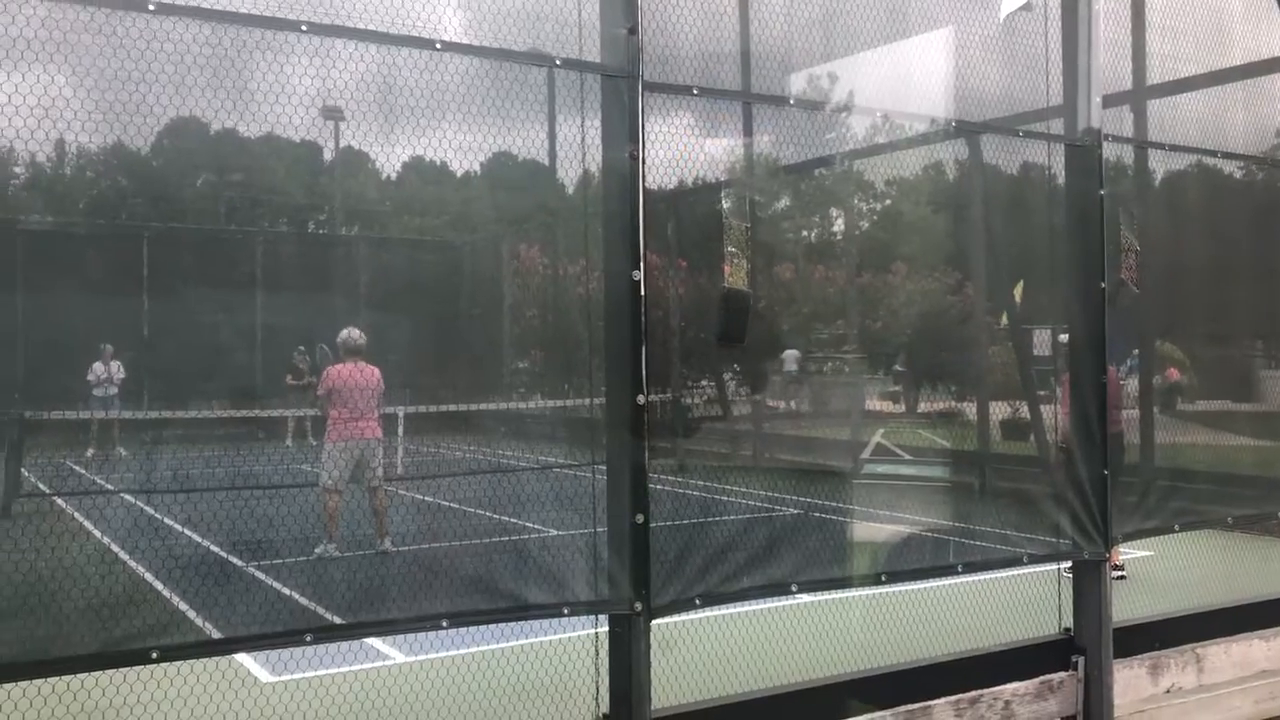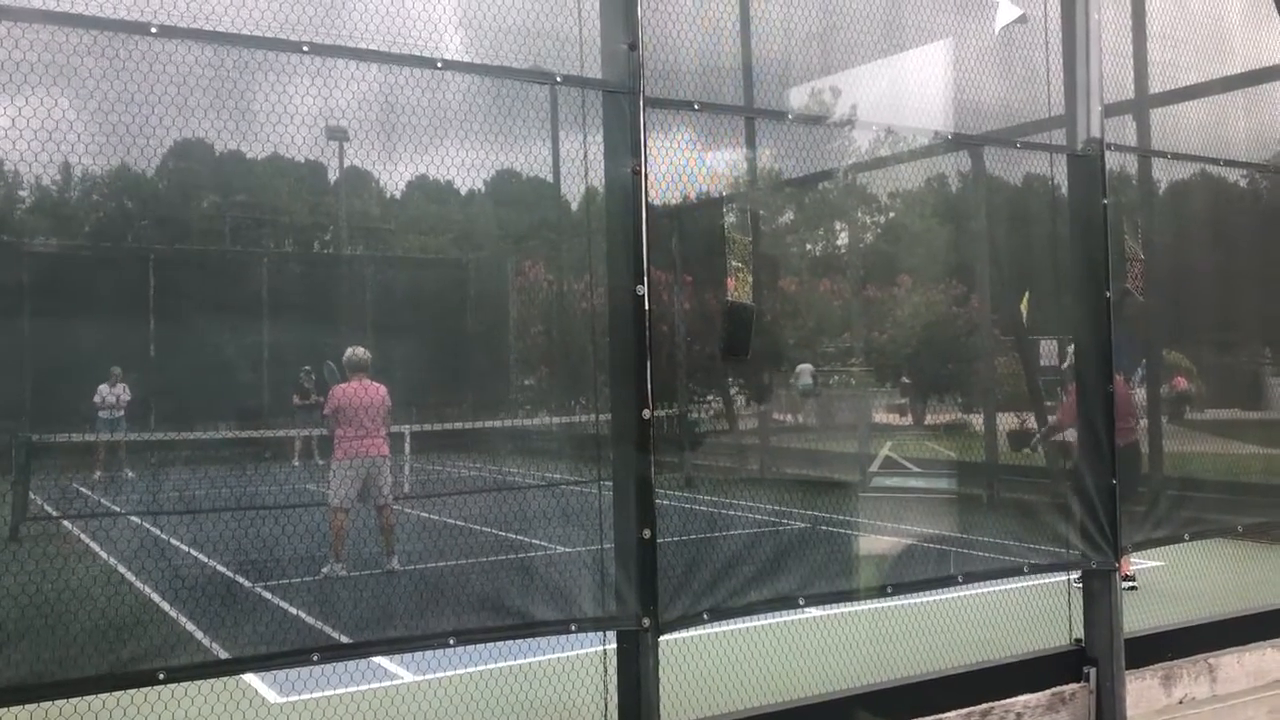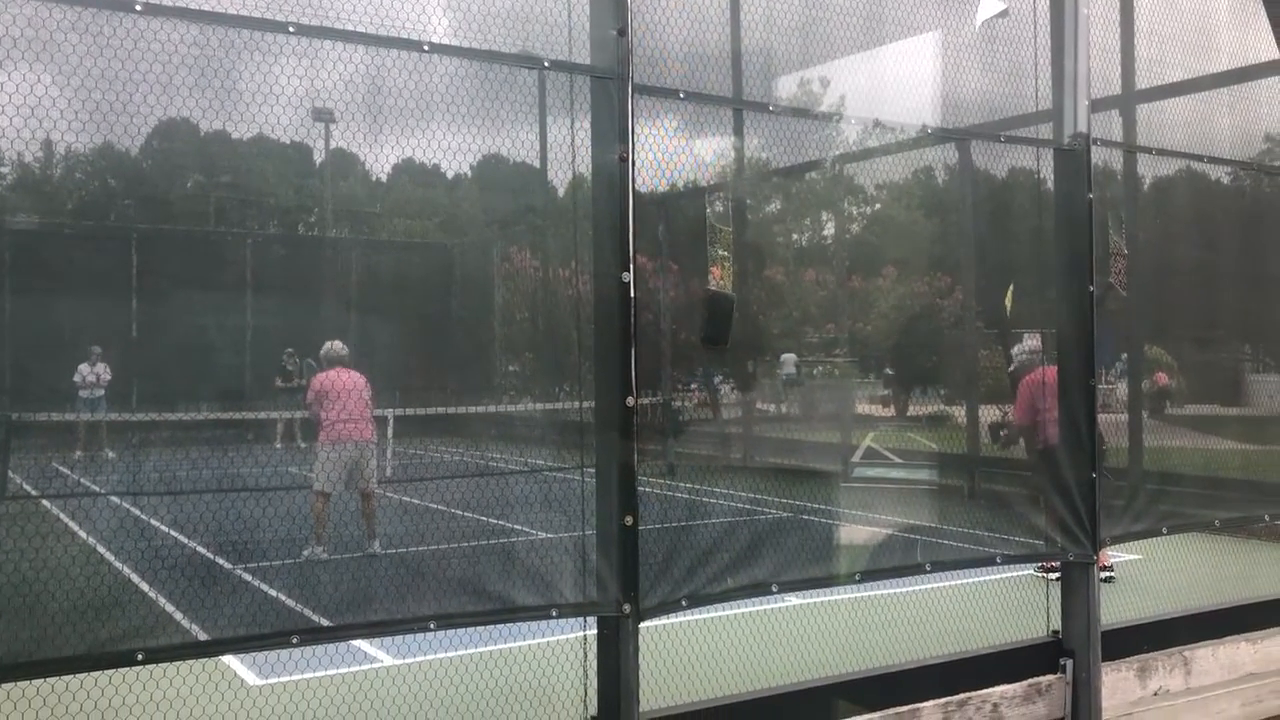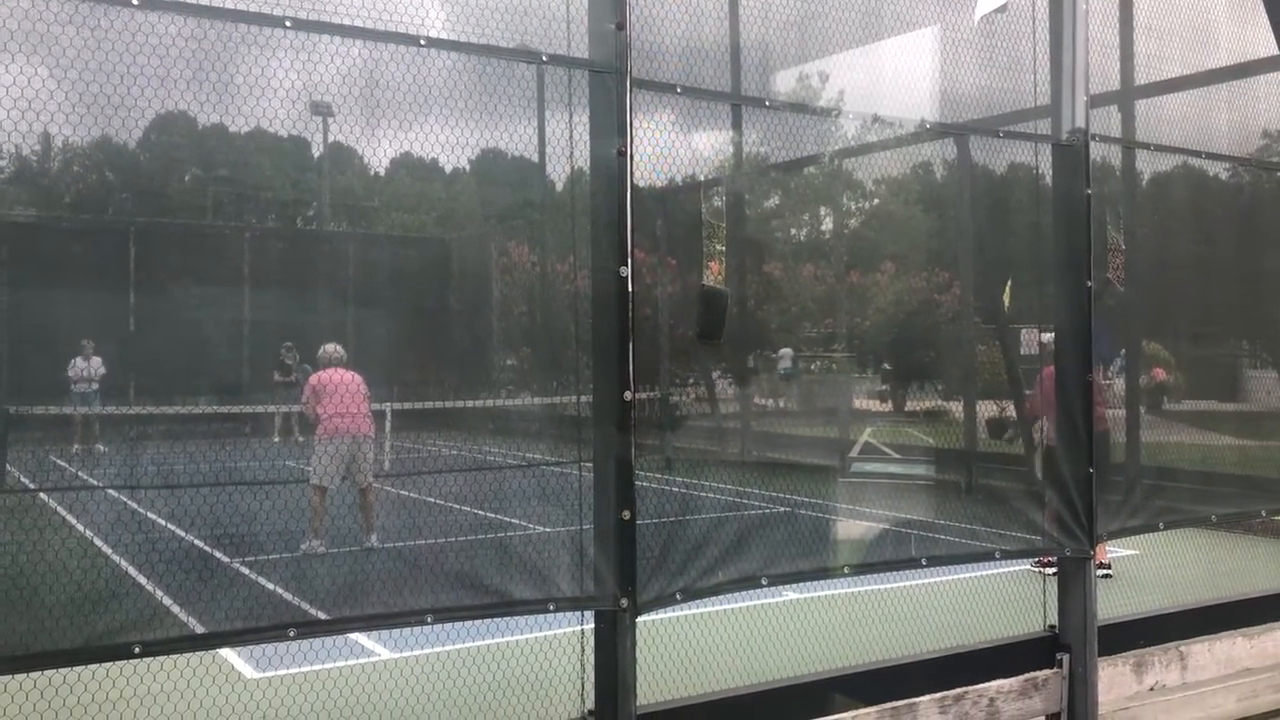
dt=1s
person 1, frame 1
left shoulder: (1073, 376)
right shoulder: (1111, 373)
left elbow: (1069, 416)
right elbow: (1117, 408)
left wrist: (1064, 444)
right hip: (1112, 441)
right ankle: (1115, 561)
person 1, frame 2
right shoulder: (1119, 381)
left elbow: (1063, 422)
right elbow: (1133, 417)
left wrist: (1041, 437)
right hip: (1129, 450)
right knee: (1118, 510)
right ankle: (1126, 571)
person 1, frame 3
left shoulder: (1028, 382)
right shoulder: (1062, 374)
left elbow: (1022, 424)
left wrist: (1007, 440)
left hip: (1053, 447)
left knee: (1056, 505)
left ankle: (1054, 563)
right ankle: (1103, 563)
person 1, frame 4
left shoulder: (1048, 375)
right shoulder: (1090, 372)
left elbow: (1034, 413)
right elbow: (1099, 407)
right hip: (1097, 439)
left ankle: (1050, 558)
right ankle: (1101, 558)
person 2, frame 1
left shoulder: (332, 373)
right shoulder: (375, 373)
left elbow: (325, 408)
left hip: (340, 438)
right hip: (371, 436)
left knee: (332, 489)
right knee: (377, 488)
left ankle: (330, 544)
right ankle: (383, 539)
person 2, frame 2
left shoulder: (337, 392)
right shoulder: (382, 391)
left elbow: (332, 427)
right elbow: (386, 425)
left hip: (347, 456)
right hip: (378, 454)
left knee: (339, 509)
right knee: (384, 506)
left ankle: (337, 563)
right ankle: (391, 558)
person 2, frame 3
left shoulder: (319, 380)
right shoulder: (361, 379)
left elbow: (315, 414)
left hip: (333, 439)
right hip: (364, 437)
left knee: (321, 493)
right knee: (367, 491)
left ankle: (318, 546)
right ankle: (373, 542)
person 2, frame 4
left shoulder: (315, 379)
right shoulder: (358, 378)
left elbow: (310, 412)
left hip: (332, 433)
right hip: (363, 431)
left knee: (319, 487)
right knee: (365, 486)
left ankle: (315, 540)
right ankle: (371, 536)
